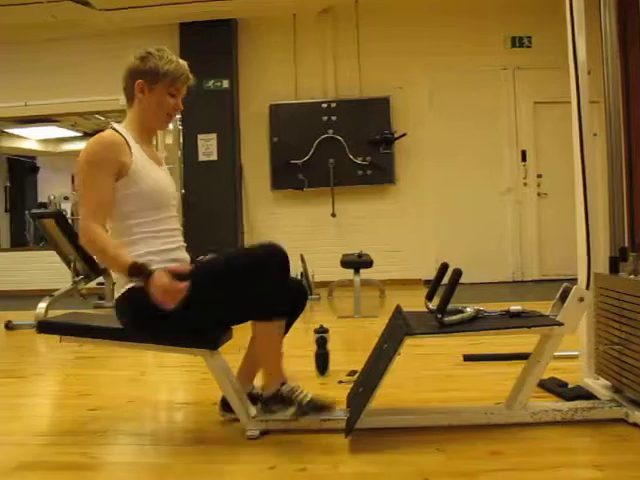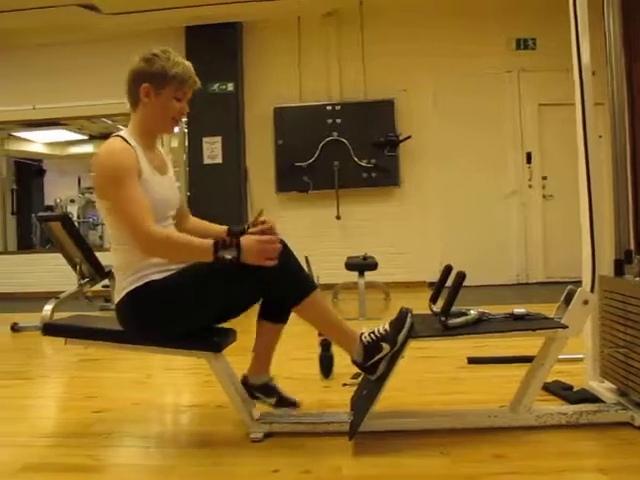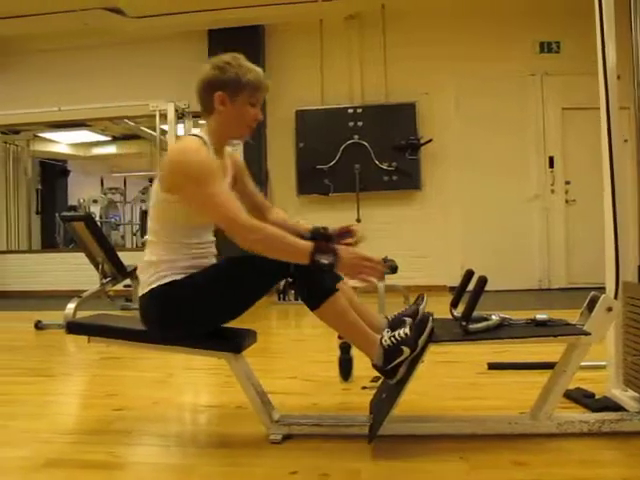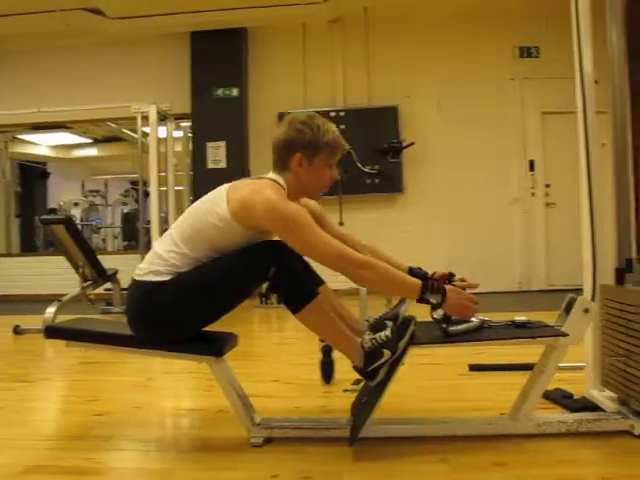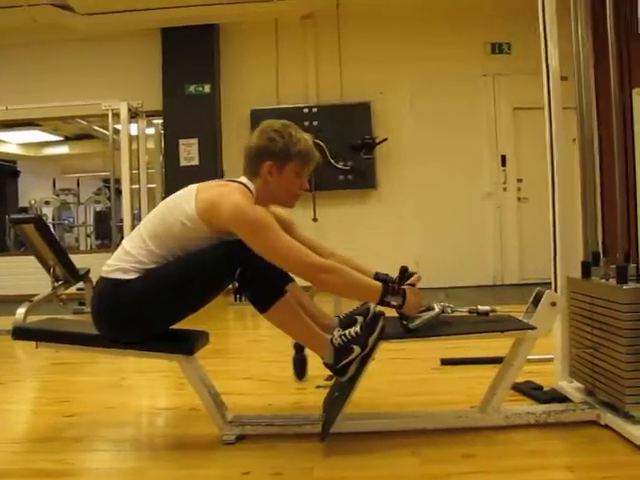
dt=0.4s
person 1, frame 1
left shoulder: (151, 153)
right shoulder: (110, 148)
right elbow: (92, 231)
left wrist: (201, 269)
right wrist: (145, 277)
left hip: (172, 282)
right hip: (148, 299)
left knee: (289, 291)
right knee: (269, 260)
left ankle: (242, 393)
right ankle: (276, 390)
person 1, frame 2
left shoulder: (159, 155)
right shoulder: (116, 156)
left elbow: (183, 224)
right elbow: (148, 238)
left wrist: (237, 234)
right wrist: (233, 251)
left hip: (170, 290)
right hip: (144, 302)
left knee: (270, 259)
right knee: (271, 259)
left ankle: (257, 379)
right ankle: (360, 349)
person 1, frame 3
left shoulder: (227, 158)
right shoulder: (190, 156)
left elbow: (267, 214)
right elbow: (245, 232)
left wrist: (323, 237)
right wrist: (326, 255)
left hip: (192, 288)
right hip: (168, 301)
left knee: (300, 248)
right knee: (288, 256)
left ankle: (382, 330)
right ankle: (382, 352)
person 1, frame 4
left shoulder: (290, 199)
right shoulder: (269, 202)
left elbow: (359, 249)
right elbow: (355, 266)
left wrist: (423, 276)
right wrist: (435, 293)
left hip: (176, 296)
right hip: (154, 304)
left knee: (284, 262)
right knee: (277, 259)
left ankle: (364, 334)
right ankle: (364, 356)
person 1, frame 5
left shoulder: (262, 208)
right shoulder: (238, 205)
left elbow: (325, 256)
right elbow: (317, 272)
left wrist: (387, 281)
right wrist: (393, 296)
left hip: (141, 294)
right hip: (118, 302)
left knee: (257, 260)
right knee: (243, 259)
left ankle: (333, 329)
right ankle: (333, 351)
